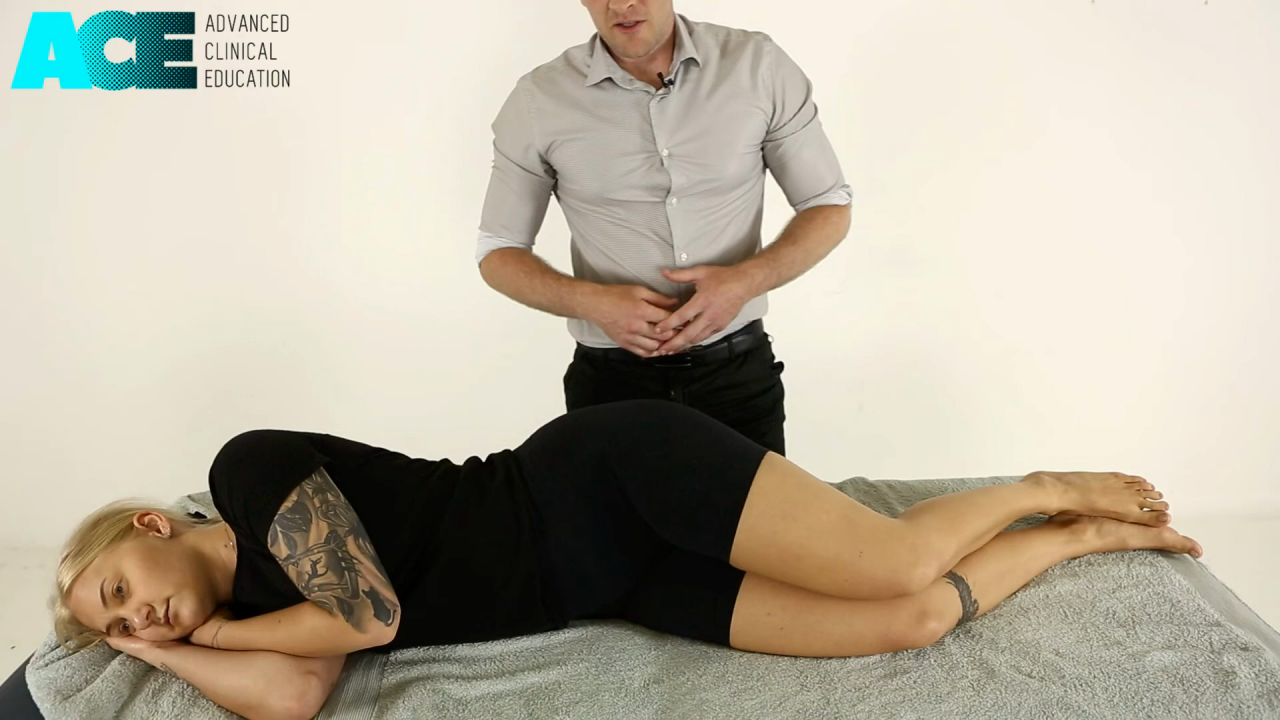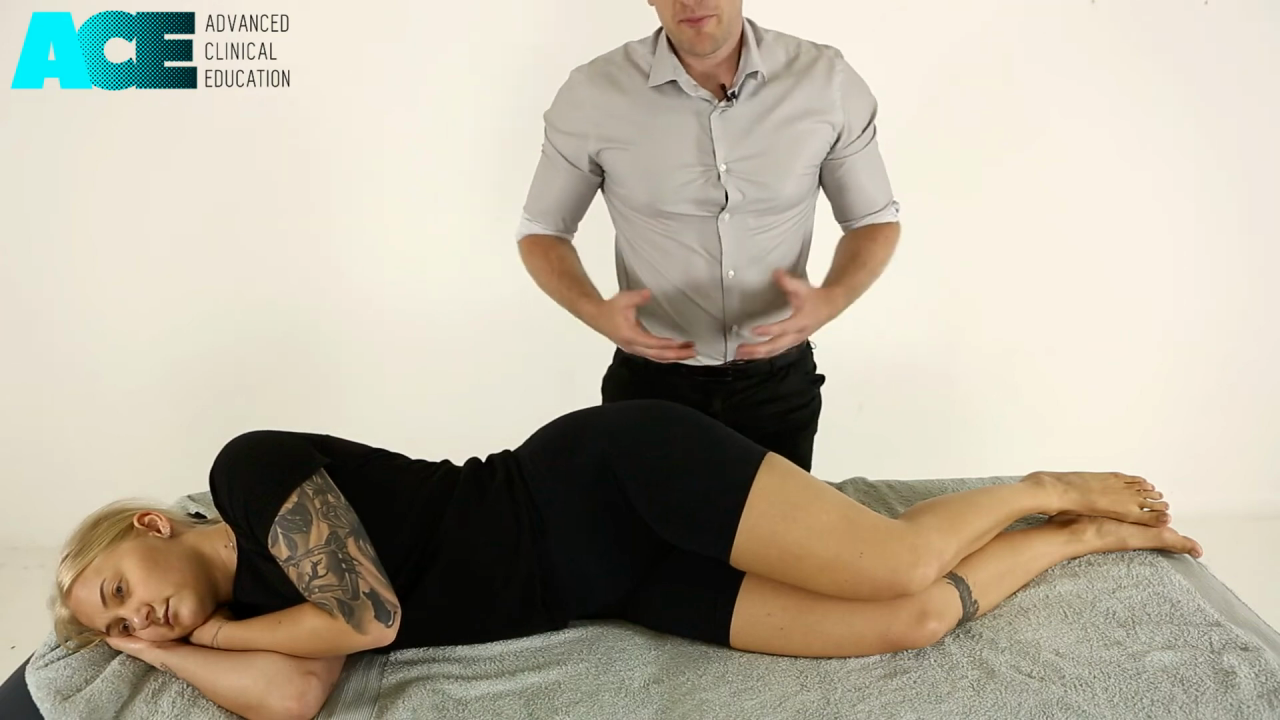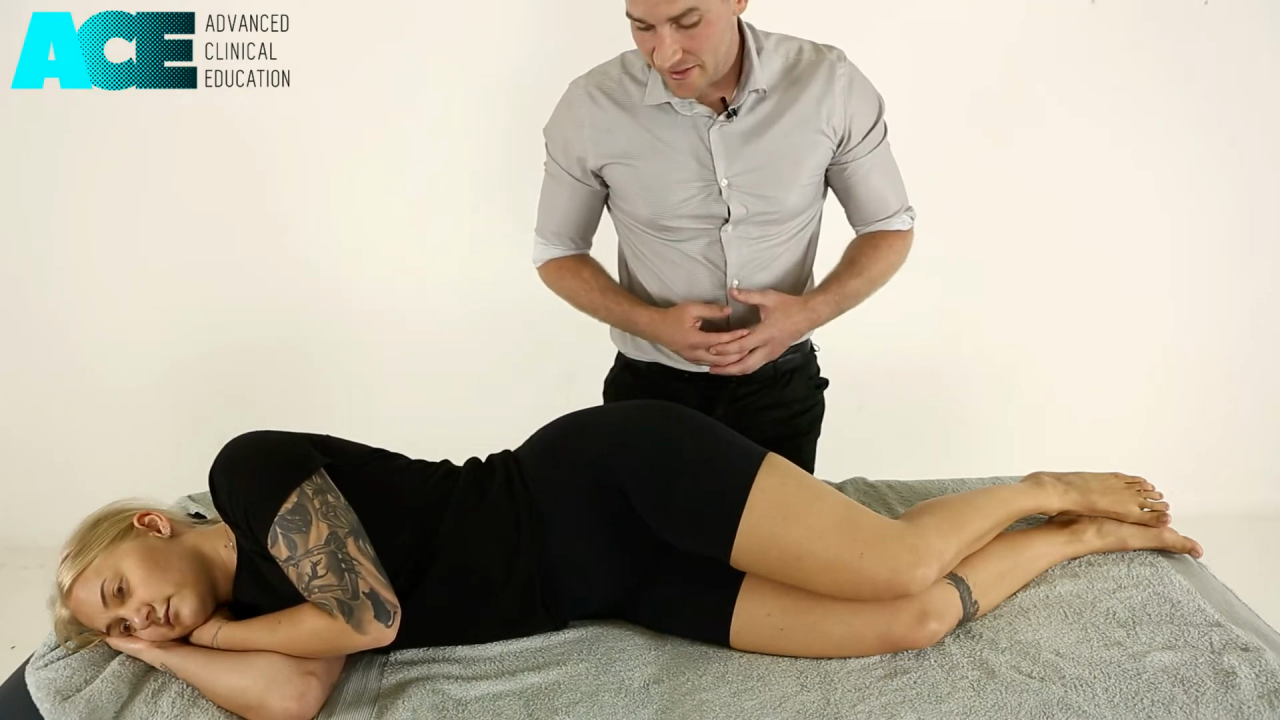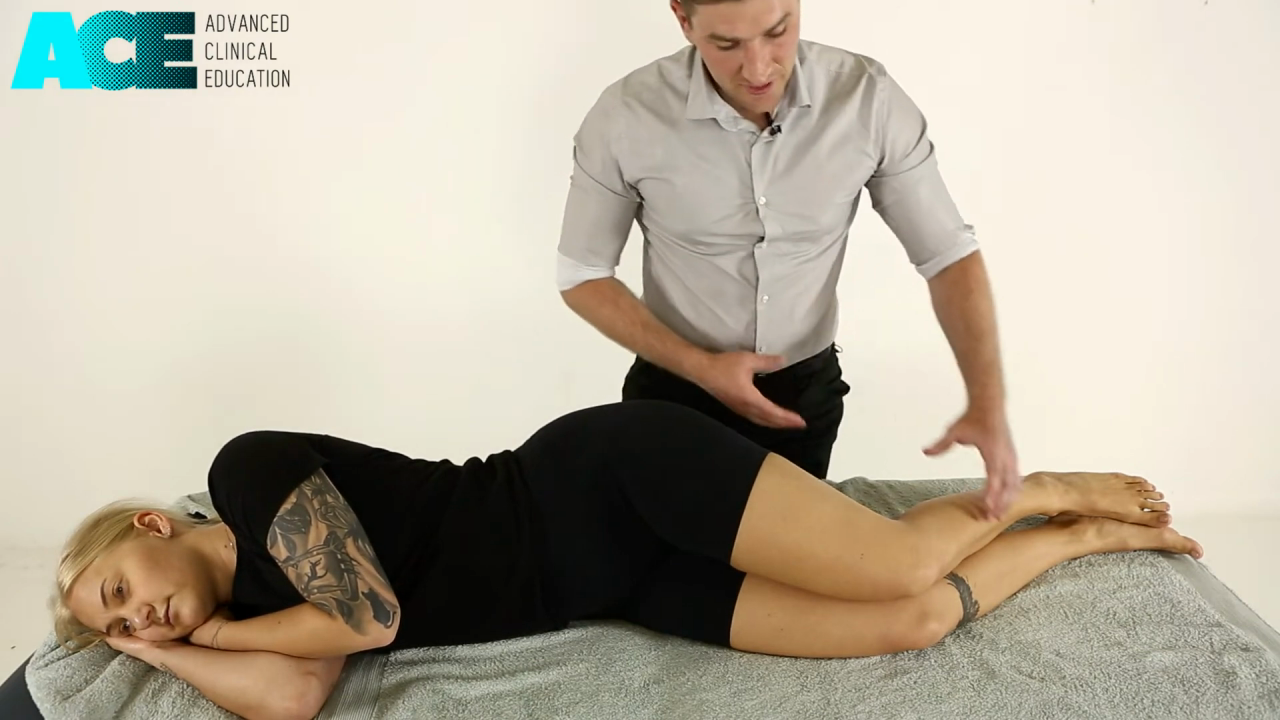
dt=1s
person 1, frame 1
left shoulder: (252, 471)
right shoulder: (263, 604)
left elbow: (374, 612)
left wrist: (213, 624)
left hip: (616, 475)
right hip: (622, 586)
left knee: (901, 566)
right knee: (910, 619)
left ankle: (1049, 489)
right ankle: (1085, 537)
person 1, frame 2
left shoulder: (250, 470)
right shoulder: (264, 606)
left elbow: (374, 614)
left wrist: (219, 627)
left hip: (613, 476)
right hip: (622, 589)
left knee: (899, 567)
right knee: (912, 619)
left ankle: (1049, 490)
right ankle: (1083, 538)
person 1, frame 3
left shoulder: (249, 470)
right shoulder: (263, 602)
left elbow: (374, 615)
left wrist: (225, 619)
left hip: (611, 478)
right hip: (623, 589)
left knee: (900, 569)
right knee: (911, 622)
left ankle: (1051, 491)
right ankle: (1085, 538)
person 1, frame 4
left shoulder: (249, 472)
right shoulder: (263, 604)
left elbow: (372, 614)
left wrist: (209, 625)
left hip: (612, 476)
right hip: (623, 590)
left knee: (900, 570)
right knee: (910, 622)
left ankle: (1042, 489)
right ankle: (1081, 537)
person 2, frame 1
left shoulder: (759, 66)
right shoulder: (538, 101)
left elbow: (829, 208)
right elbow: (497, 253)
left wrist: (748, 280)
right wrist: (590, 302)
left hip: (739, 369)
right hip: (611, 378)
person 2, frame 2
left shoulder: (826, 80)
right shoulder: (592, 93)
left elbow: (875, 220)
right elbow: (540, 231)
left wrist: (830, 300)
right wrist: (595, 311)
left hip: (778, 380)
right hip: (650, 382)
person 2, frame 3
left shoulder: (829, 85)
right shoulder: (591, 107)
left elbow: (889, 227)
right elbow: (556, 254)
left wrist: (811, 312)
right wrist: (652, 323)
left hip: (782, 384)
right hip: (652, 387)
person 2, frame 4
left shoulder: (868, 99)
right shoulder: (624, 119)
left elbow: (950, 253)
right elbow: (581, 278)
left wrist: (987, 398)
right wrist: (701, 368)
left hip: (806, 389)
right hip: (674, 389)
